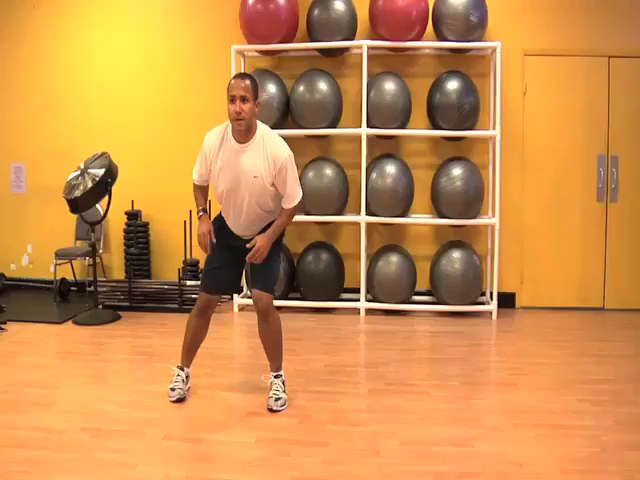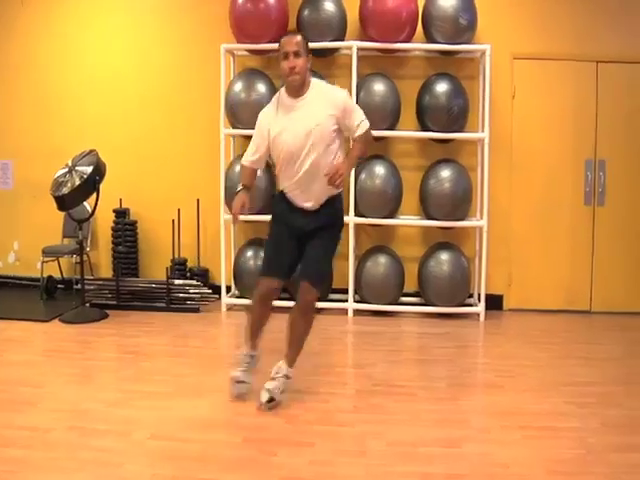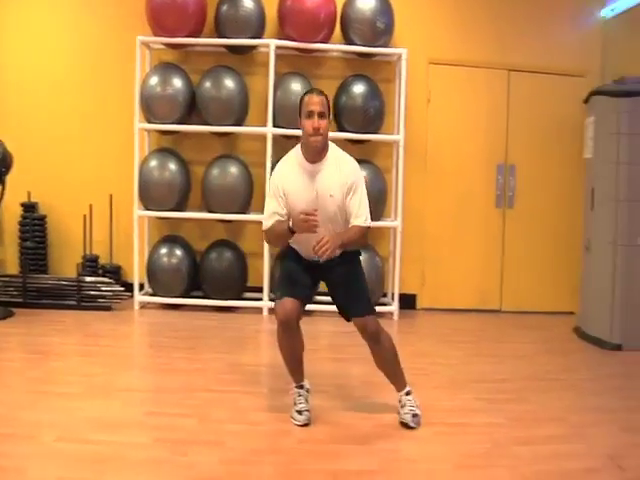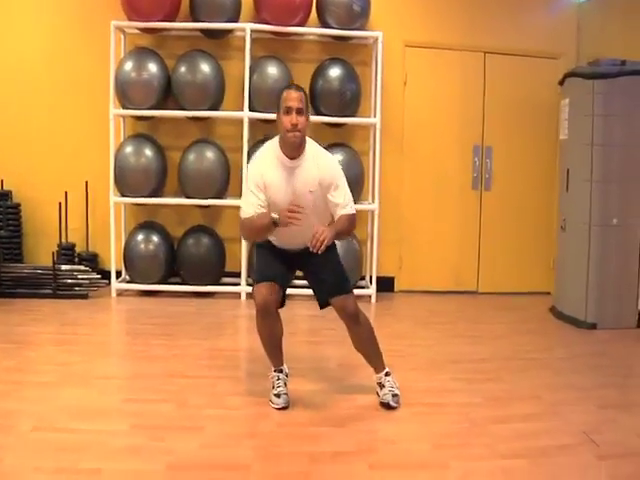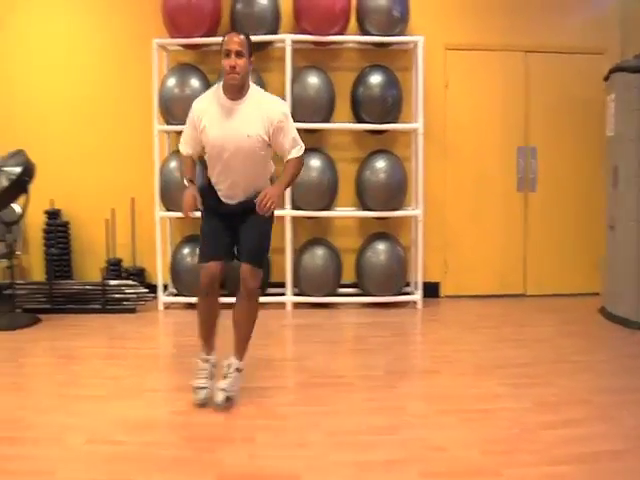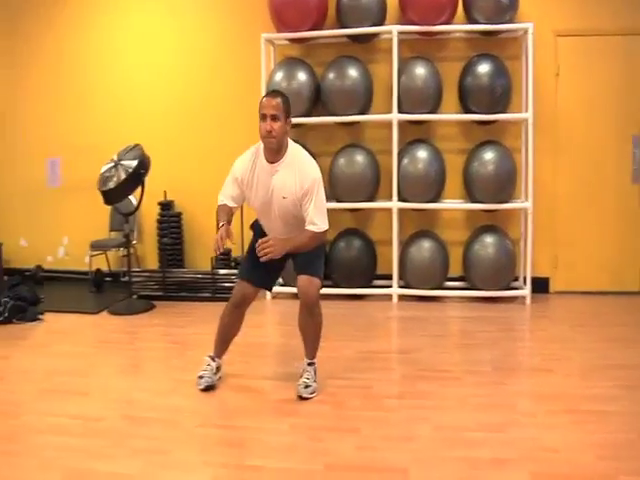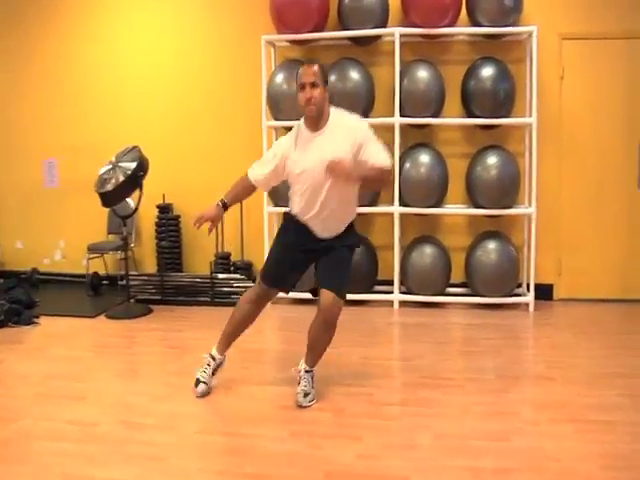
dt=0.4s
person 1, frame 1
left shoulder: (277, 150)
right shoulder: (213, 141)
left elbow: (292, 202)
right elbow: (200, 182)
left wrist: (270, 236)
right wrist: (202, 217)
left hip: (266, 233)
right hip: (227, 231)
left knee: (263, 303)
right knee: (205, 301)
left ankle: (277, 377)
right ankle: (183, 370)
person 1, frame 2
left shoulder: (334, 97)
right shoulder: (269, 114)
left elbow: (363, 132)
right elbow: (252, 162)
left wrist: (348, 161)
right wrist: (242, 190)
left hip: (326, 210)
right hip: (287, 208)
left knee: (308, 295)
right knee: (268, 288)
left ankle: (282, 370)
right ankle: (249, 353)
person 1, frame 3
left shoulder: (348, 169)
right shoulder: (282, 171)
left elbow: (362, 230)
right elbow: (271, 237)
left wrist: (337, 239)
right wrist: (293, 224)
left hip: (340, 255)
right hip: (297, 257)
left knee: (370, 326)
right knee: (285, 315)
left ankle: (404, 392)
right ankle: (299, 388)
person 1, frame 4
left shoulder: (325, 163)
right shoulder: (260, 162)
left elbow: (348, 215)
right elbow: (248, 230)
left wrist: (330, 230)
right wrist: (276, 220)
left hip: (316, 244)
right hip: (273, 246)
left knee: (349, 308)
right knee: (263, 300)
left ankle: (382, 375)
right ankle: (278, 373)
person 1, frame 5
left shoulder: (273, 109)
right shoulder: (203, 107)
left elbow: (294, 156)
right elbow: (188, 152)
left wrist: (278, 187)
right wrist: (189, 185)
left hip: (259, 200)
right hip: (219, 199)
left knee: (249, 283)
right knee: (209, 277)
left ankle: (235, 365)
right ankle: (206, 360)
person 1, frame 6
left shoulder: (306, 169)
right shoulder: (245, 163)
left elbow: (318, 233)
right elbow: (226, 201)
left wrist: (284, 246)
right wrist: (223, 224)
left hip: (304, 239)
right hip: (266, 235)
left knee: (309, 294)
right knee: (240, 297)
left ankle: (310, 366)
right ankle: (215, 361)
person 1, frame 7
left shoulder: (354, 127)
right shoulder: (288, 141)
left elbow: (386, 174)
right elbow: (254, 179)
left wrist: (355, 174)
right wrist: (219, 206)
left hip: (340, 235)
right hip: (297, 229)
left knee: (330, 305)
right knee: (260, 294)
left ankle: (307, 372)
right ankle: (215, 358)
